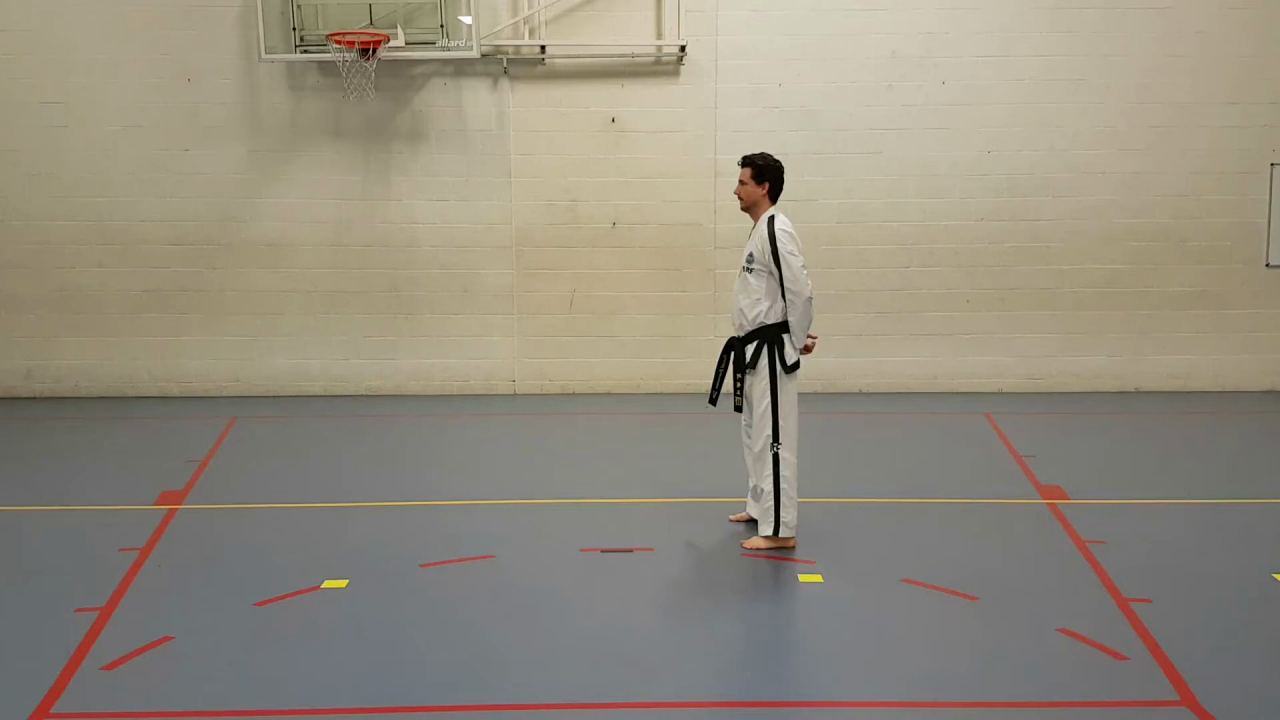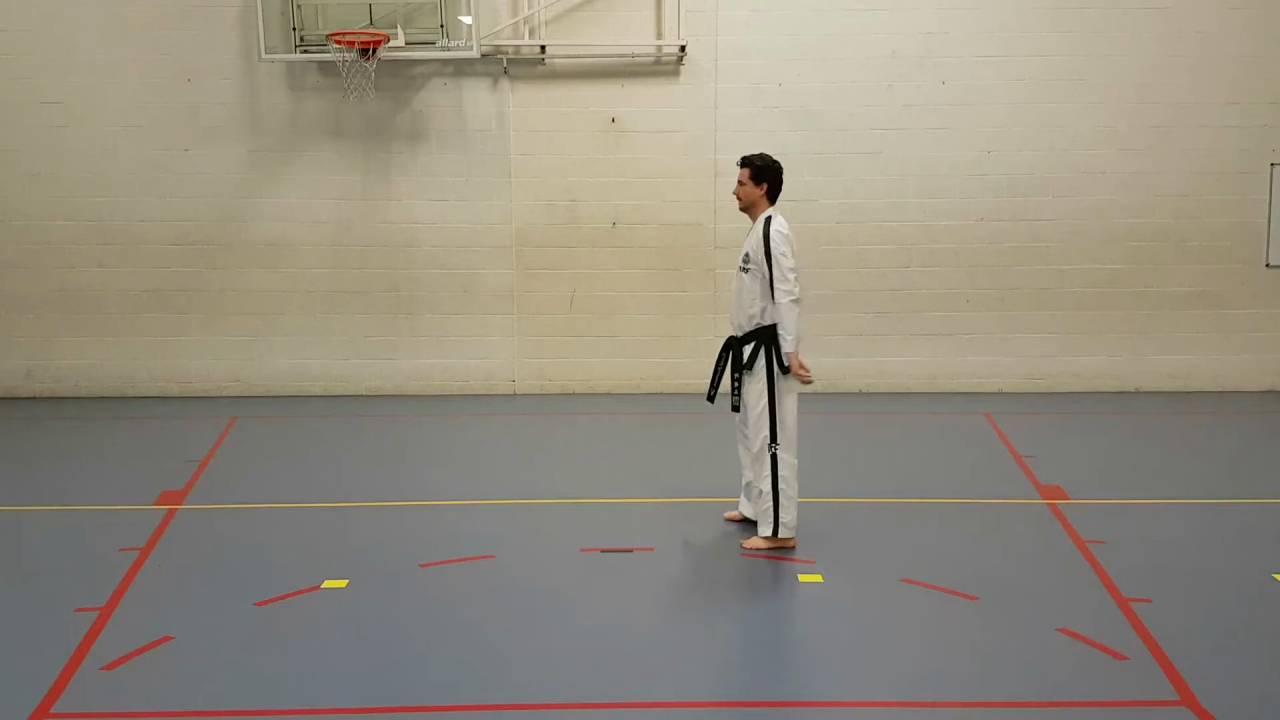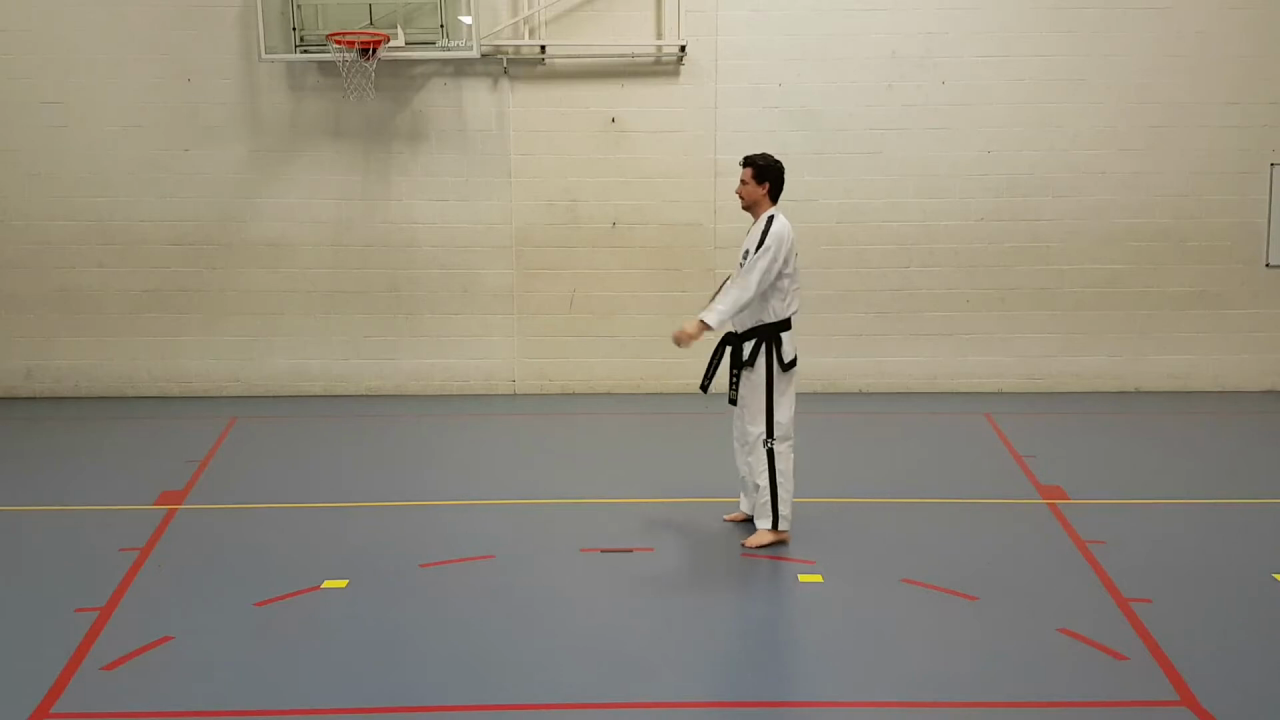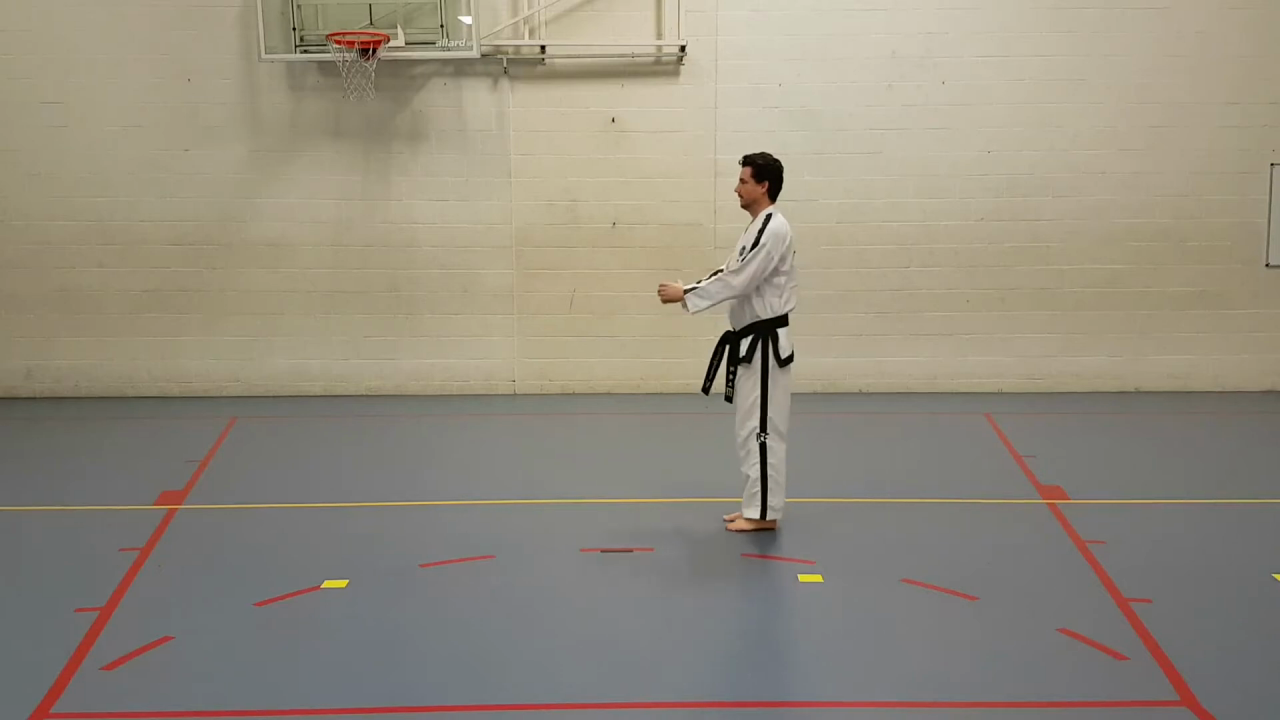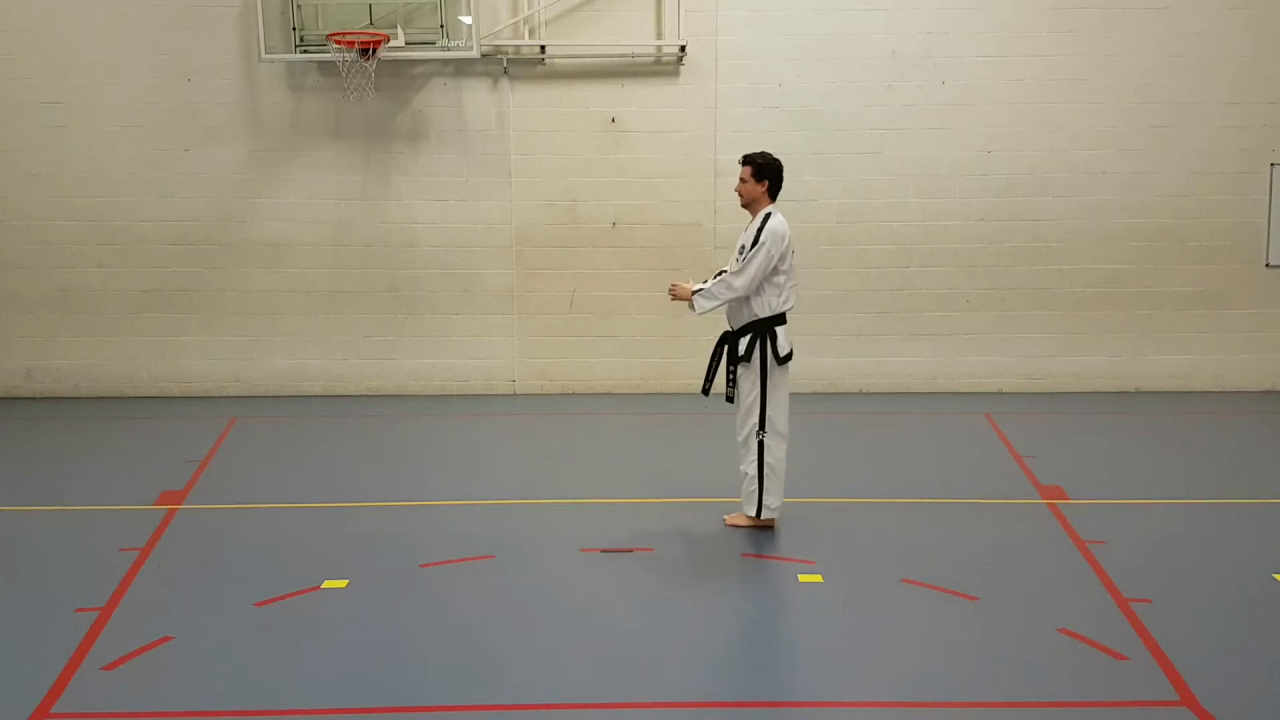
dt=0.3s
person 1, frame 1
left shoulder: (775, 231)
right shoulder: (762, 229)
left elbow: (799, 292)
left wrist: (799, 341)
right wrist: (797, 339)
left hip: (769, 351)
right hip: (757, 348)
left knee: (773, 439)
right knee: (756, 434)
left ankle: (779, 529)
right ankle: (761, 506)
person 1, frame 2
left shoulder: (772, 232)
right shoulder: (760, 230)
left elbow: (786, 295)
left wrist: (791, 352)
left hip: (767, 351)
right hip: (754, 348)
left knee: (770, 439)
right knee: (750, 433)
left ankle: (779, 530)
right ankle: (754, 505)
person 1, frame 3
left shoulder: (775, 231)
right shoulder: (761, 227)
left elbow: (749, 287)
right elbow: (740, 283)
left wrist: (702, 323)
right wrist: (702, 318)
left hip: (767, 346)
right hip: (754, 344)
left knee: (767, 433)
right knee: (747, 430)
left ankle: (775, 523)
right ankle: (755, 505)
person 1, frame 4
left shoulder: (773, 229)
right shoulder: (759, 227)
left elbow: (738, 282)
right elbow: (730, 272)
left wrist: (686, 296)
right wrist: (686, 289)
left hip: (765, 343)
right hip: (752, 341)
left knee: (761, 427)
right knee: (750, 426)
left ankle: (763, 511)
right ankle: (757, 504)
person 1, frame 5
left shoulder: (771, 229)
right shoulder: (759, 226)
left elbow: (741, 283)
right elbow: (732, 274)
left wrist: (694, 296)
right wrist: (695, 290)
left hip: (762, 341)
right hip: (752, 339)
left knee: (760, 427)
right knee: (753, 426)
left ankle: (760, 510)
right ankle: (756, 506)
